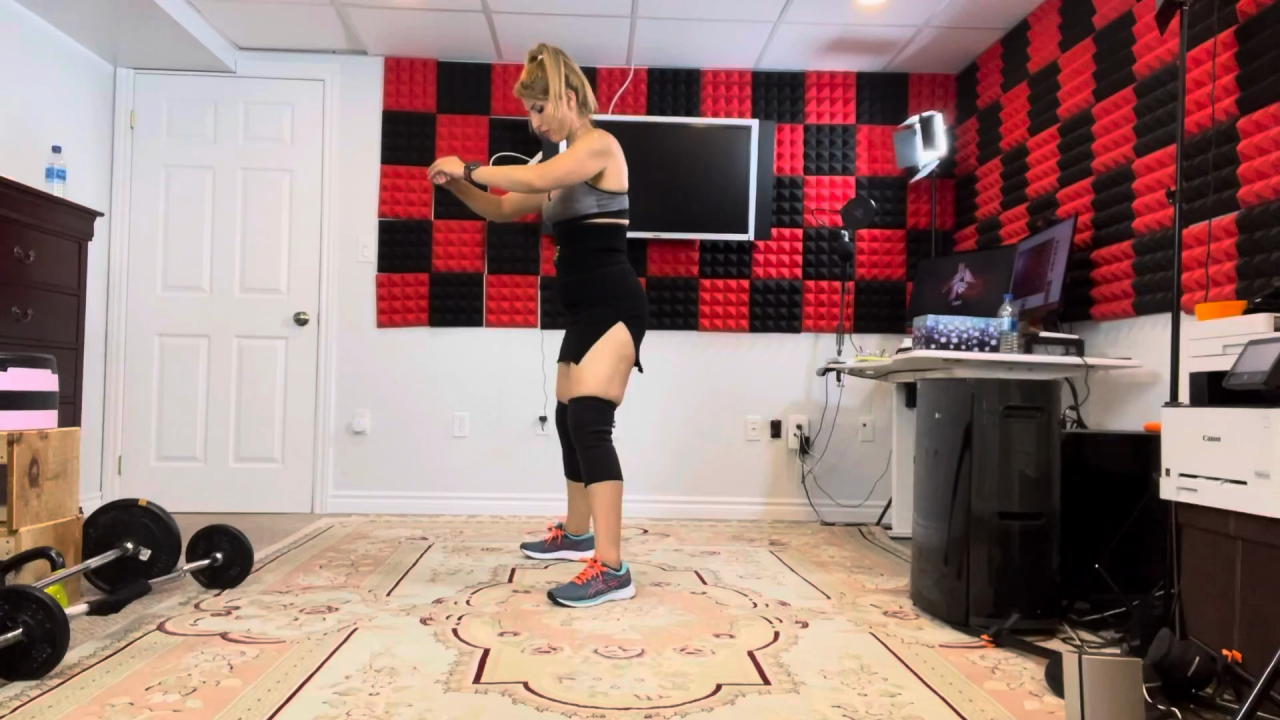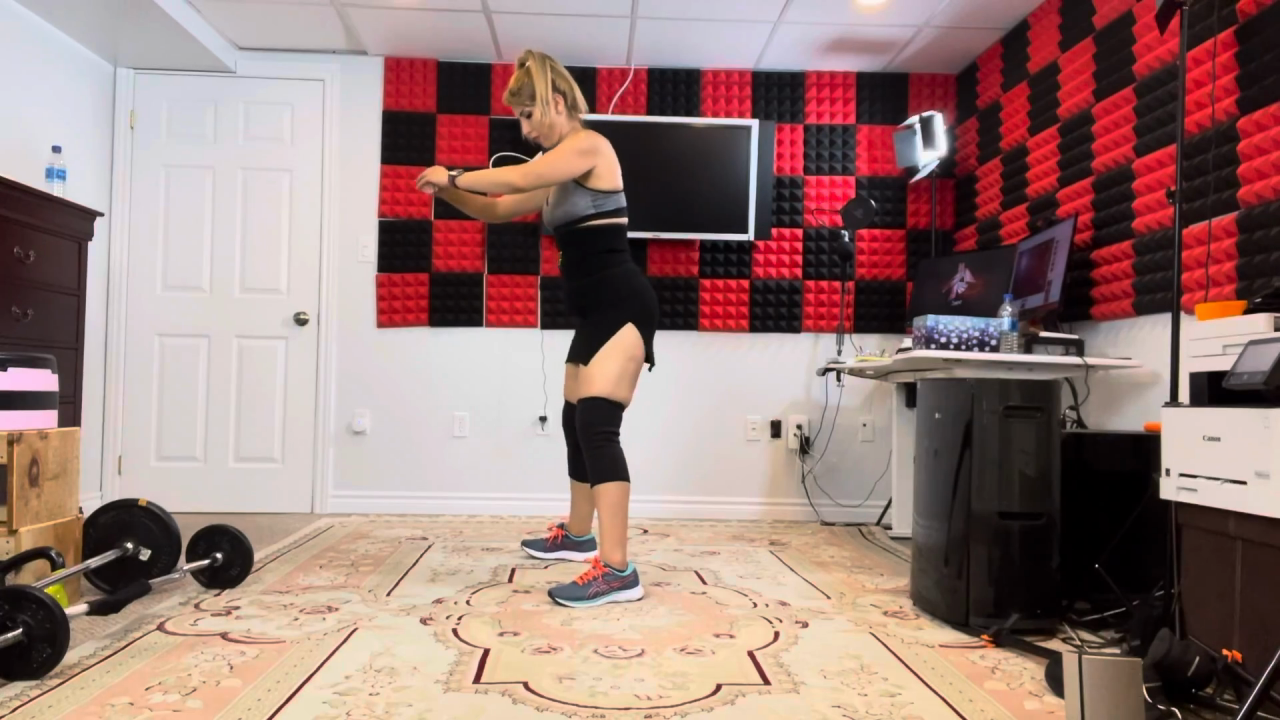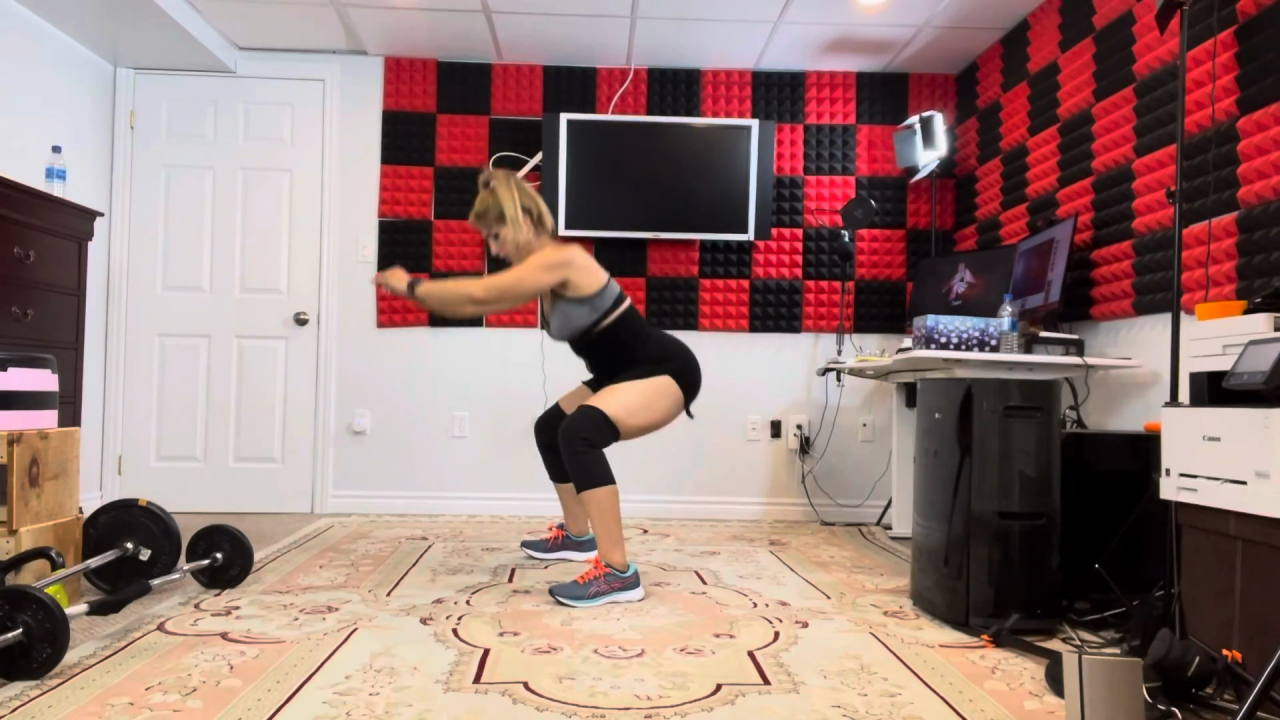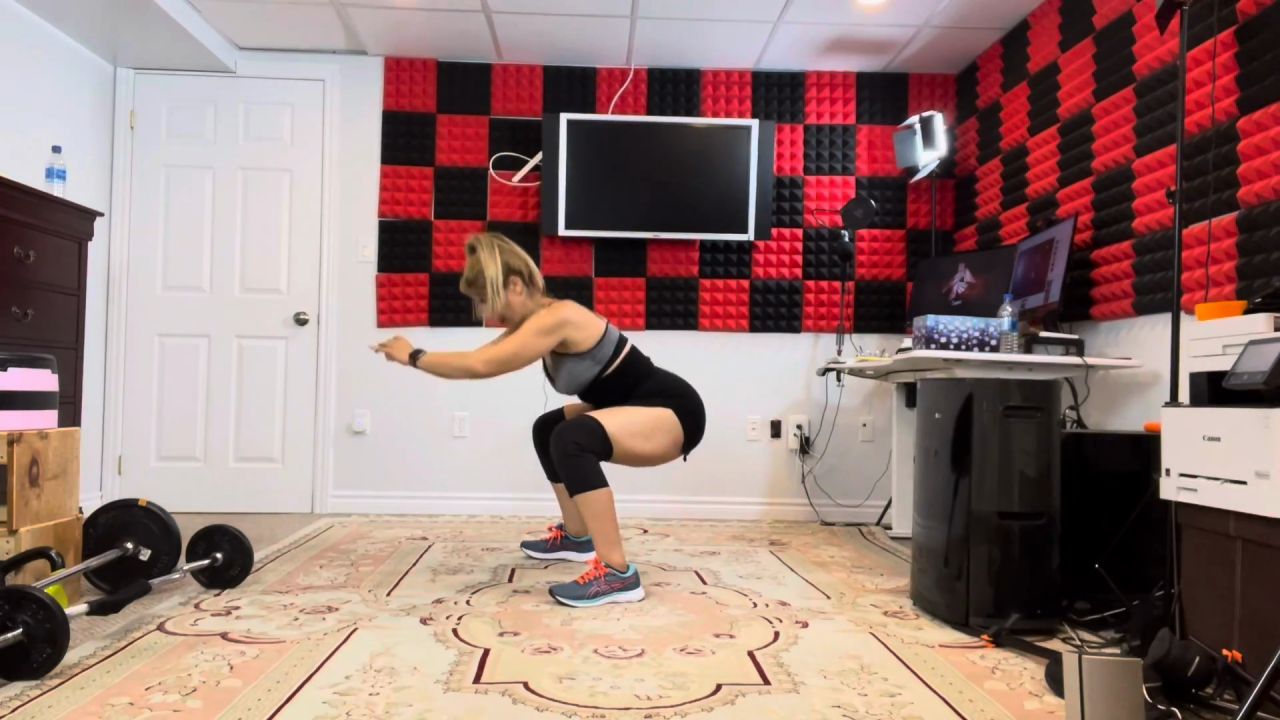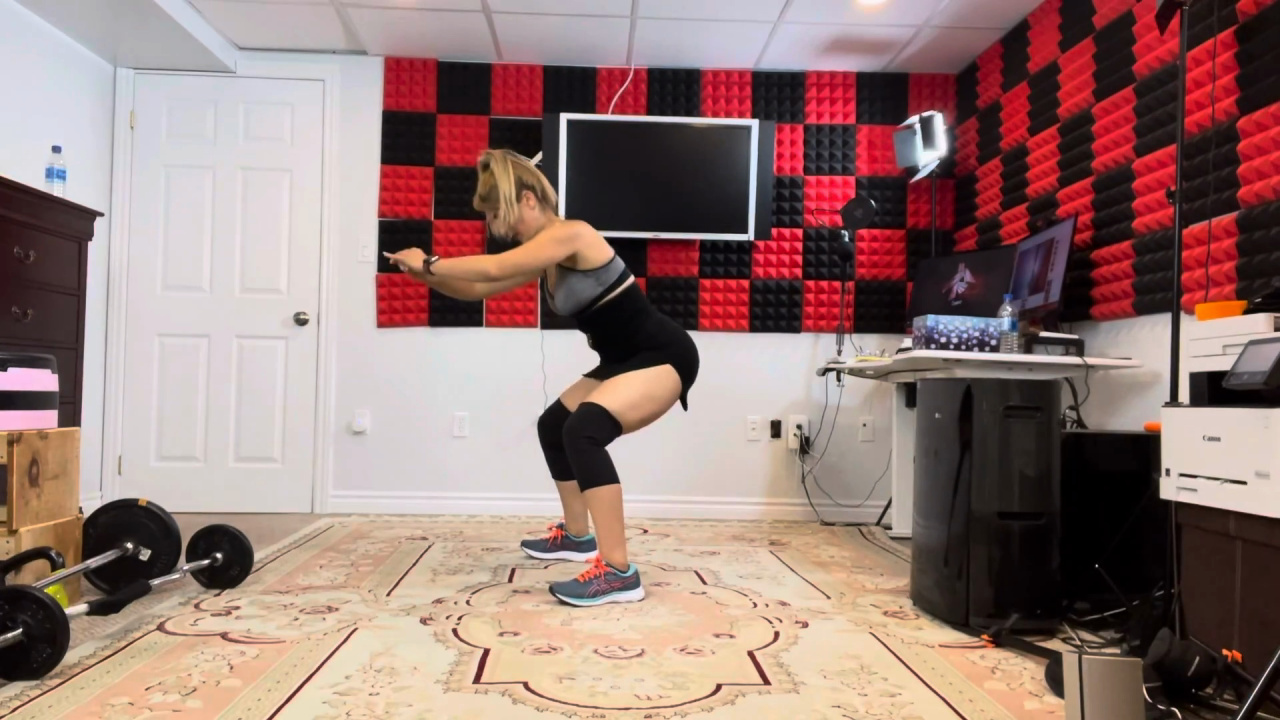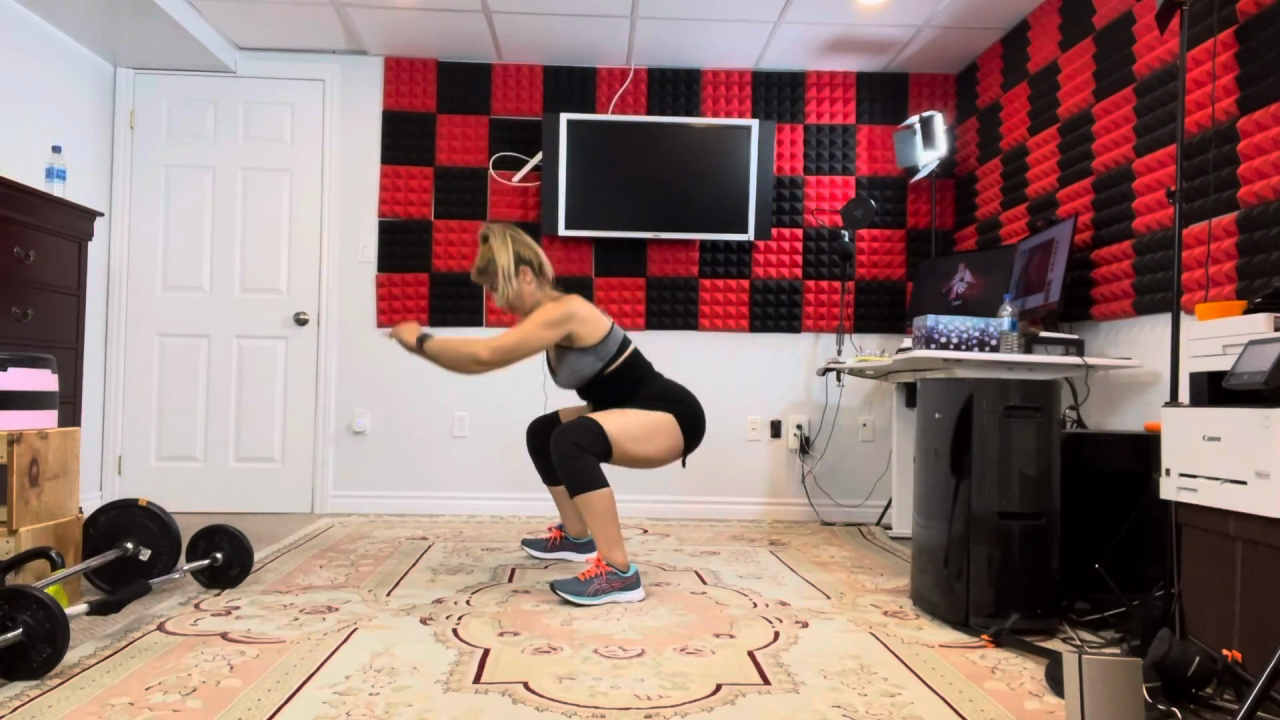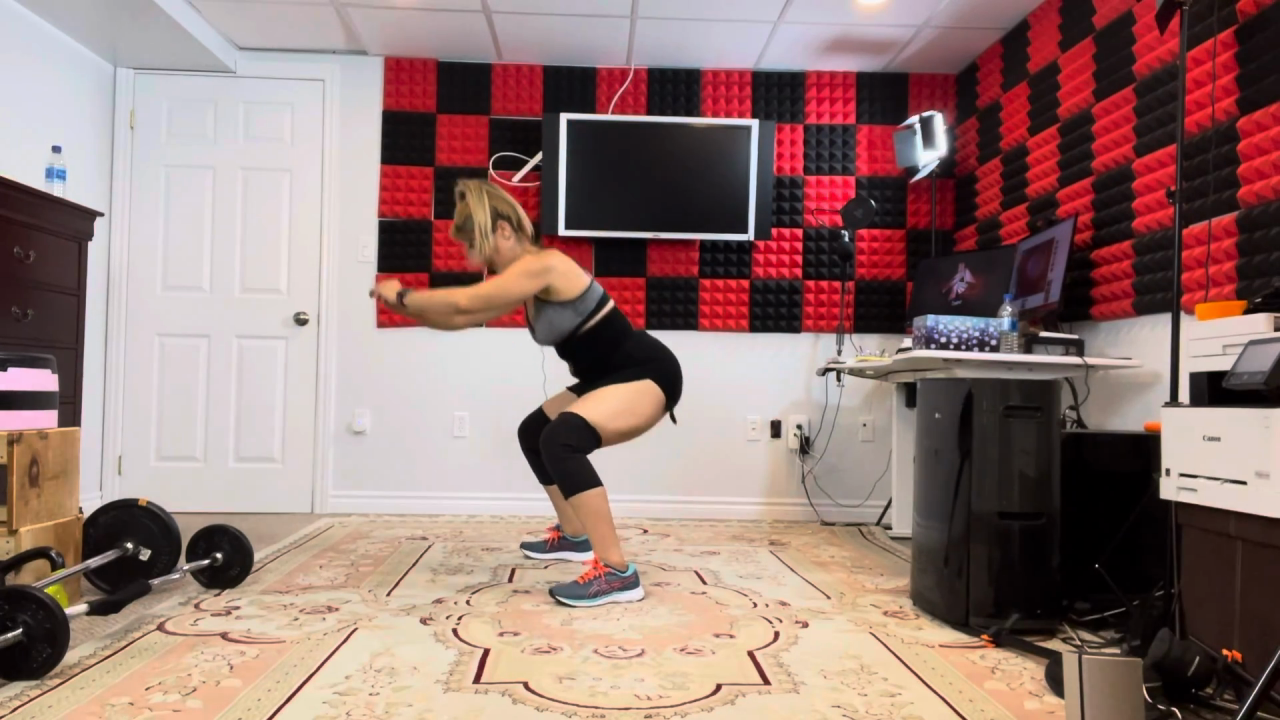
dt=0.4s
person 1, frame 1
left shoulder: (600, 145)
right shoulder: (565, 165)
left elbow: (533, 180)
right elbow: (504, 209)
left wrist: (468, 169)
right wrist: (458, 183)
left hip: (613, 306)
right hip: (587, 309)
left knee: (589, 425)
right knee: (570, 422)
left ankle: (611, 569)
right ankle: (576, 533)
person 1, frame 2
left shoulder: (590, 147)
right shoulder: (558, 172)
left elbow: (517, 179)
right elbow: (499, 209)
left wrist: (453, 176)
right wrist: (448, 189)
left hip: (624, 308)
right hip: (599, 314)
left knee: (595, 422)
right knee: (577, 421)
left ankle: (617, 570)
right ankle: (577, 534)
person 1, frame 3
left shoulder: (562, 260)
right shoulder: (541, 275)
left elbow: (479, 293)
right elbow: (477, 304)
left wrist: (412, 286)
right wrist: (417, 290)
left hip: (669, 374)
right hip: (633, 373)
left knee: (580, 432)
right knee: (551, 428)
left ankle: (618, 571)
right ankle: (577, 535)
person 1, frame 4
left shoulder: (559, 318)
right shoulder: (540, 323)
left elbow: (482, 365)
right elbow: (481, 362)
left wrist: (414, 357)
right wrist: (415, 353)
left hip: (673, 410)
right hip: (639, 407)
left knee: (571, 438)
right knee: (548, 430)
left ankle: (617, 572)
right ankle: (576, 535)
person 1, frame 5
left shoulder: (571, 234)
right shoulder: (547, 254)
left elbow: (493, 269)
right elbow: (479, 289)
left wrist: (428, 263)
right wrist: (425, 273)
left hip: (665, 355)
right hip: (628, 360)
left knee: (584, 430)
right knee: (554, 425)
left ankle: (618, 571)
right ankle: (576, 535)
person 1, frame 6
left shoulder: (565, 312)
right shoulder: (544, 319)
left elbow: (488, 354)
right elbow: (484, 361)
left wrist: (424, 342)
right wrist: (424, 345)
left hip: (673, 416)
right hip: (639, 414)
left knee: (571, 441)
right knee: (541, 435)
left ankle: (619, 572)
right ankle: (577, 537)
person 1, frame 7
left shoulder: (546, 265)
right shoulder: (527, 283)
left elbow: (467, 299)
right elbow: (459, 317)
left wrist: (404, 296)
right wrist: (404, 301)
left hip: (648, 373)
right hip: (614, 376)
left knee: (561, 439)
right knee: (534, 432)
left ankle: (617, 572)
right ankle: (574, 536)
